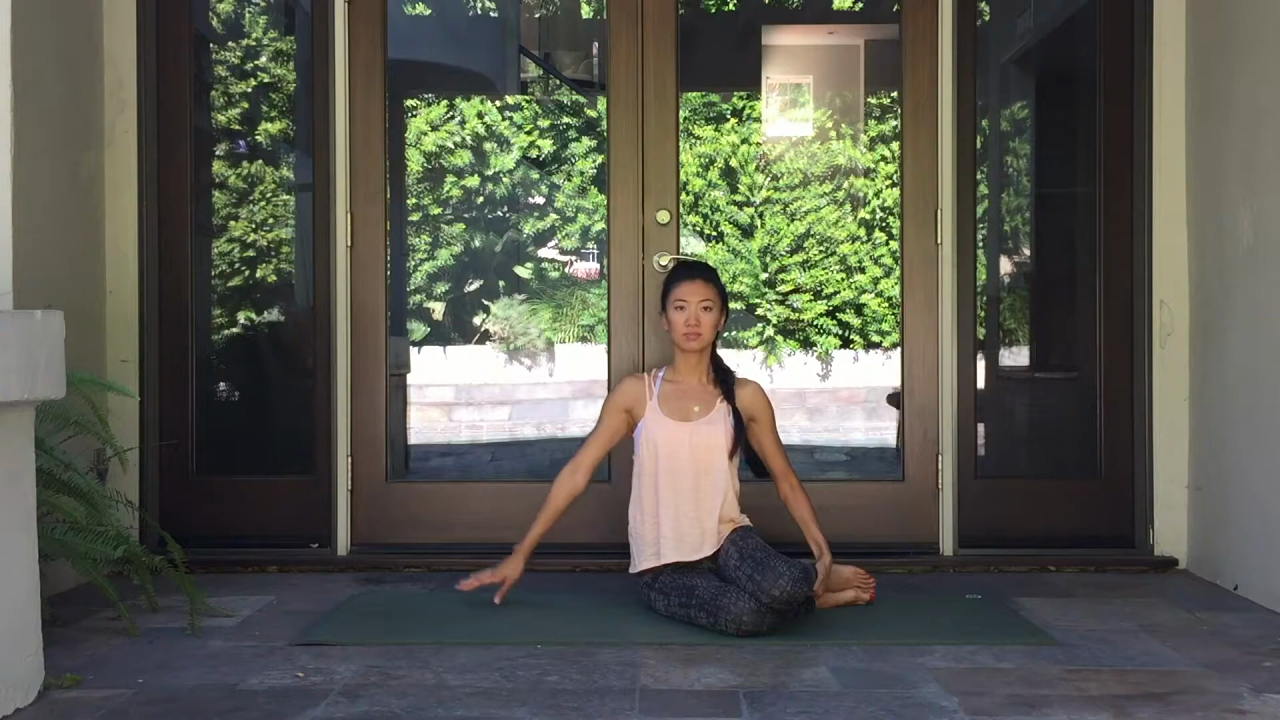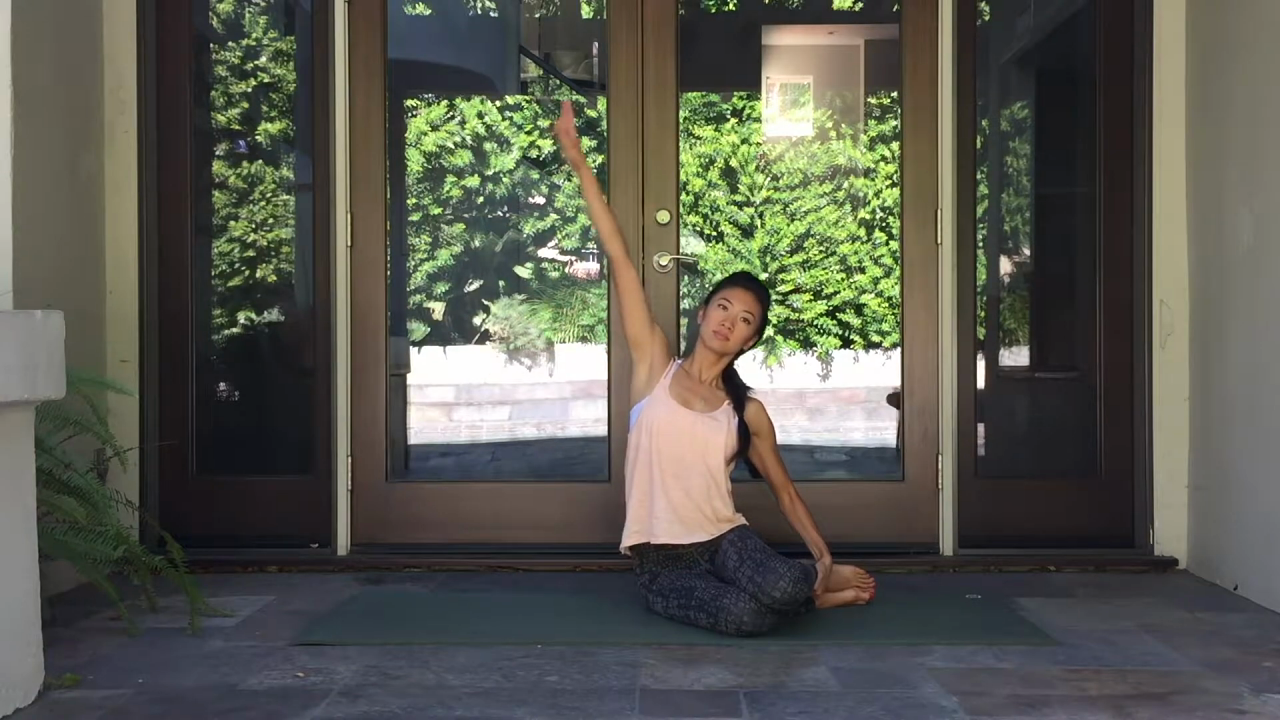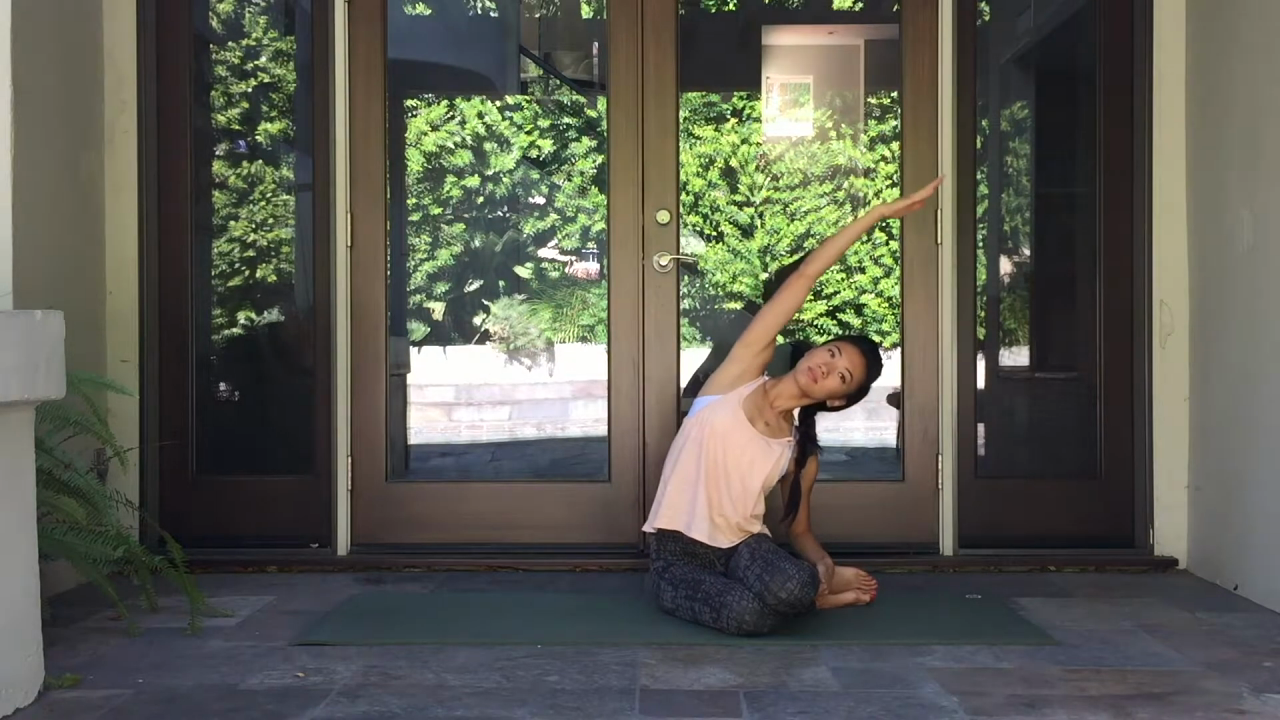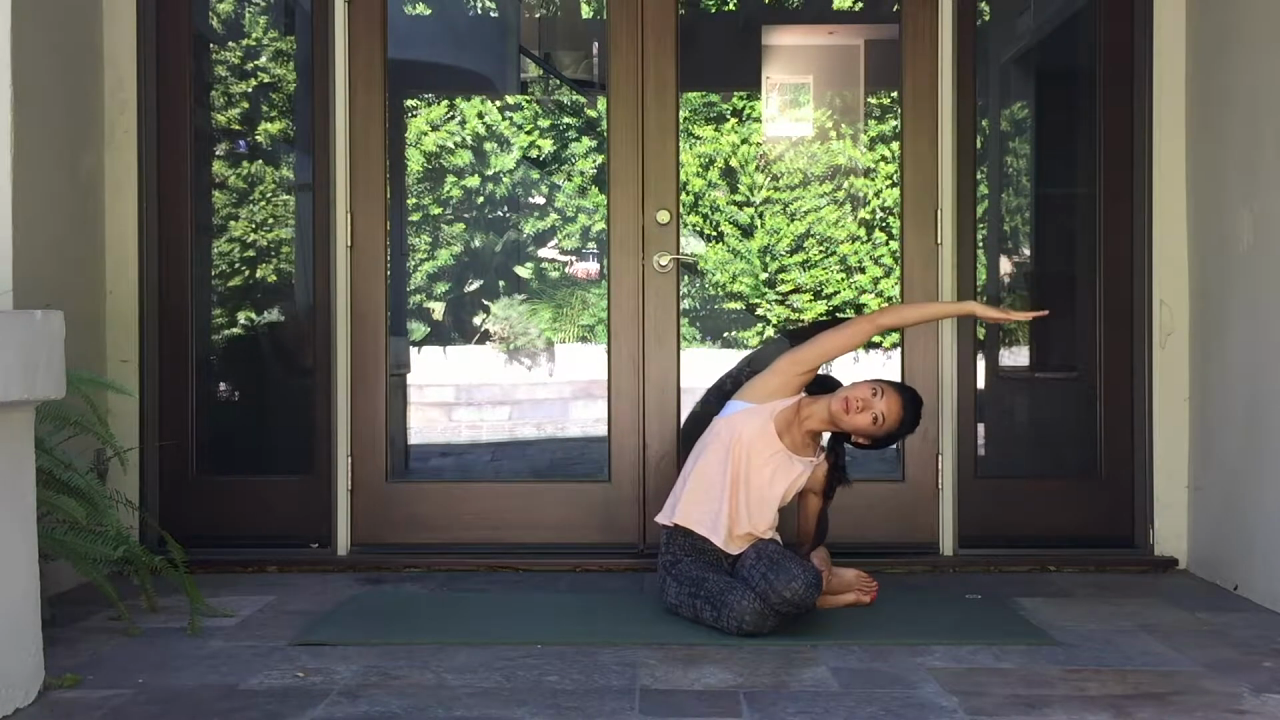
dt=1s
person 1, frame 1
left shoulder: (746, 397)
right shoulder: (637, 392)
left elbow: (785, 479)
right elbow: (578, 471)
left wrist: (824, 553)
right wrist: (520, 554)
left hip: (727, 542)
right hip: (663, 568)
left knee: (782, 586)
right knee: (744, 615)
left ankle: (817, 577)
right ankle: (815, 591)
person 1, frame 2
left shoulder: (747, 413)
right shoulder: (654, 365)
left elbow: (782, 488)
right elbow: (619, 260)
left wrist: (824, 558)
right wrist: (580, 166)
left hip: (724, 538)
right hip: (661, 557)
left knee: (781, 588)
right knee: (744, 617)
left ankle: (821, 582)
right ankle: (809, 593)
person 1, frame 3
left shoulder: (800, 455)
right shoulder: (743, 372)
left elbow: (800, 531)
right elbow: (805, 276)
left wrist: (823, 564)
right wrist: (881, 211)
left hip: (741, 545)
right hip: (677, 550)
left knee: (794, 587)
right knee: (746, 615)
left ankle: (815, 586)
right ankle: (817, 594)
person 1, frame 4
left shoulder: (819, 471)
right shoulder: (782, 383)
left elbow: (809, 540)
right elbow: (875, 322)
left wrist: (817, 559)
right wrist: (971, 308)
left hip: (750, 549)
right hip: (688, 547)
left knee: (798, 586)
right knee: (749, 615)
